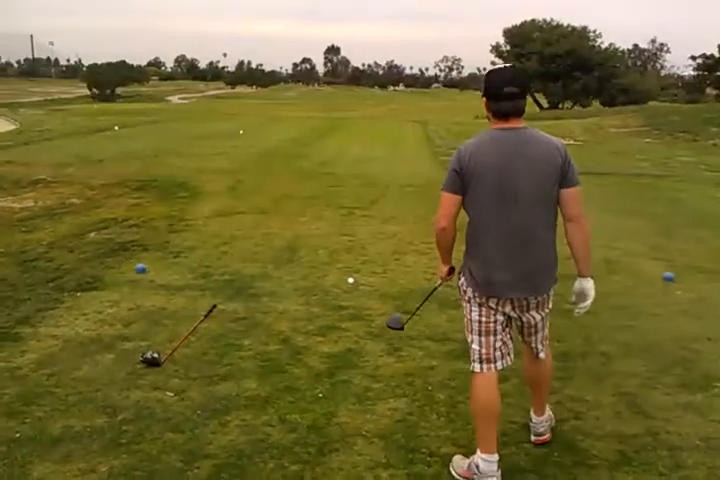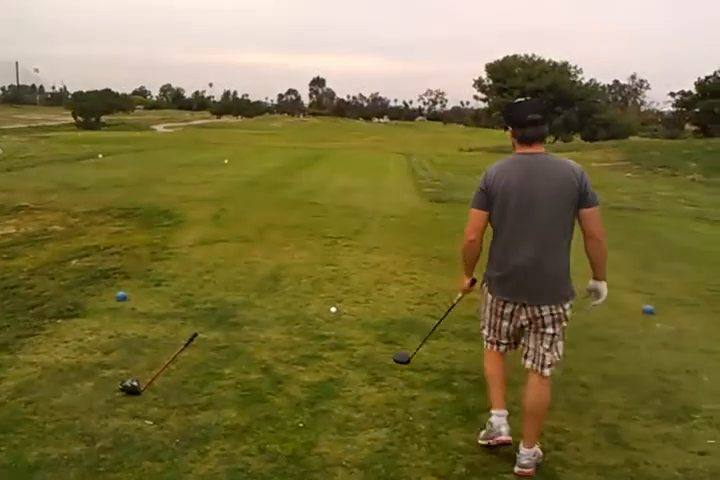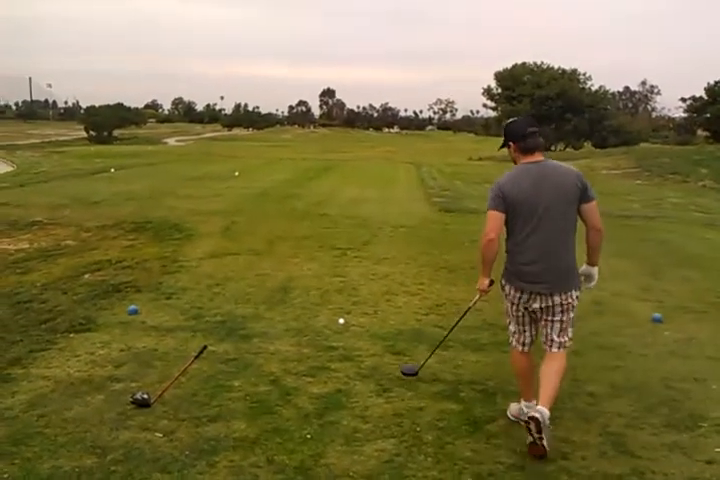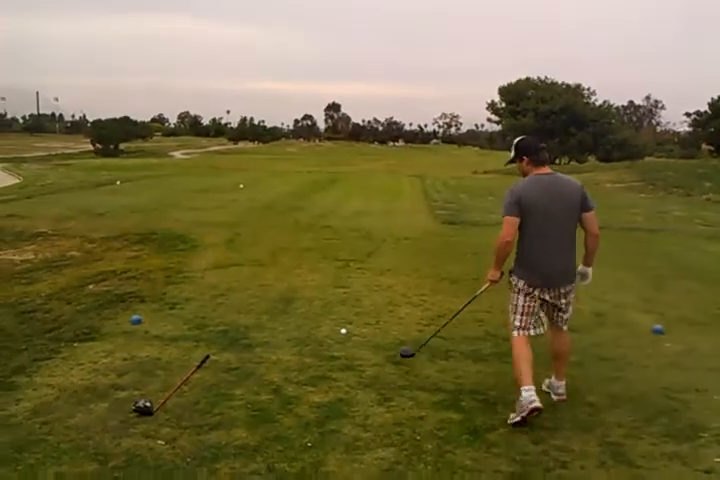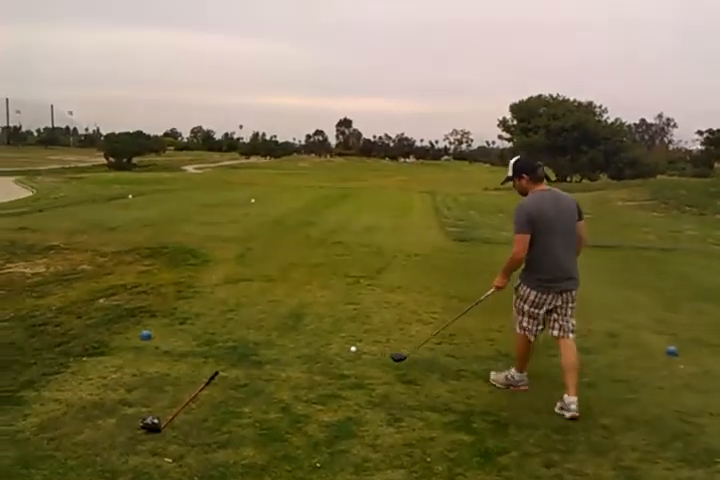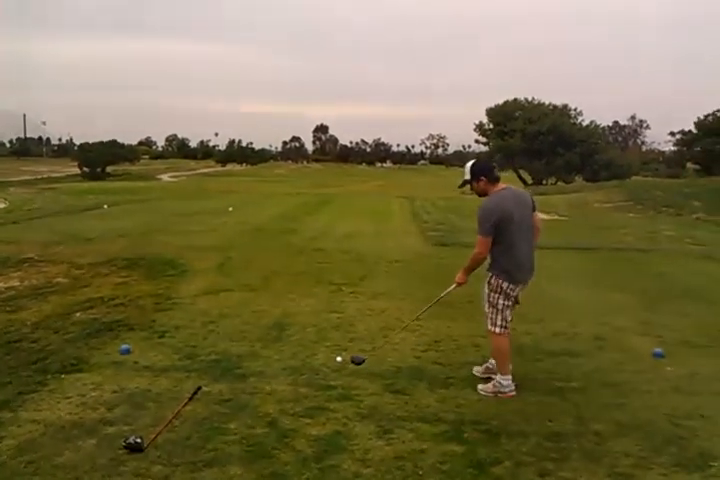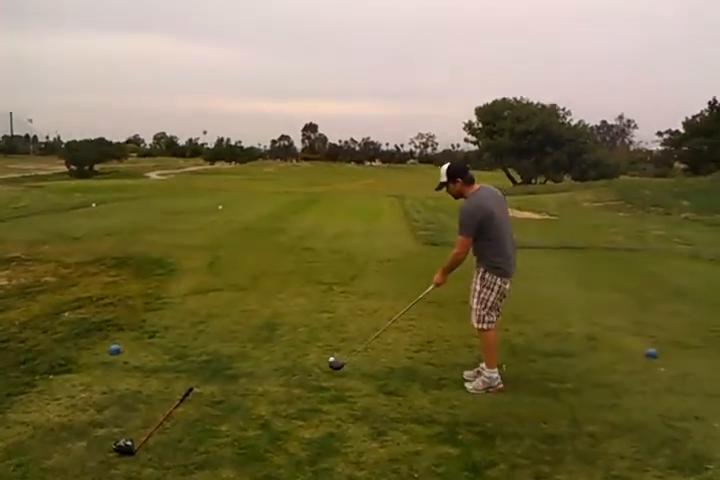
dt=0.5s
person 1, frame 1
left shoulder: (467, 153)
right shoulder: (555, 150)
left elbow: (443, 223)
right elbow: (575, 219)
left wrist: (445, 262)
right wrist: (585, 275)
left hip: (482, 280)
right hip: (536, 279)
left knee: (485, 369)
right knee: (537, 349)
right ankle: (541, 421)
person 1, frame 2
left shoulder: (494, 175)
right shoulder: (573, 174)
left elbow: (472, 236)
right elbow: (595, 235)
left wrist: (467, 275)
right wrist: (599, 278)
left hip: (502, 287)
right hip: (552, 292)
left knee: (494, 348)
right knee: (540, 371)
left ankle: (498, 422)
person 1, frame 3
left shoulder: (504, 184)
right shoulder: (573, 176)
left elbow: (491, 238)
right elbow: (596, 227)
left wrist: (485, 276)
right wrist: (592, 264)
left hip: (519, 281)
right hip: (562, 282)
left knee: (521, 346)
right knee: (556, 350)
left ankle: (526, 406)
right ankle: (540, 411)
person 1, frame 4
left shoulder: (519, 191)
right shoulder: (576, 188)
left elbow: (507, 238)
right elbow: (593, 232)
left wrist: (496, 268)
right wrist: (587, 265)
left hip: (528, 277)
right hip: (564, 277)
left knee: (520, 334)
right knee: (560, 329)
left ankle: (528, 396)
right ankle: (558, 385)
person 1, frame 5
left shoulder: (526, 207)
right shoulder: (569, 200)
left elbow: (520, 253)
right elbow: (581, 239)
left wrist: (503, 276)
left hip: (536, 283)
right hip: (568, 283)
left knee: (525, 332)
right knee: (566, 337)
left ankle: (518, 376)
right ankle: (570, 400)
person 1, frame 6
left shoulder: (489, 207)
right shoulder: (523, 195)
left elbow: (481, 252)
right elbow: (536, 228)
left wrist: (465, 273)
left hip: (503, 275)
right hip: (524, 270)
left knee: (497, 328)
right knee: (503, 322)
left ankle: (504, 383)
right ankle: (497, 365)
person 1, frame 7
left shoulder: (470, 208)
right shoulder: (492, 191)
left elbow: (461, 252)
left wrist: (443, 273)
left hip: (492, 270)
right hip: (502, 264)
left knee: (484, 322)
right knee: (488, 320)
left ankle: (491, 377)
right ankle: (487, 367)
